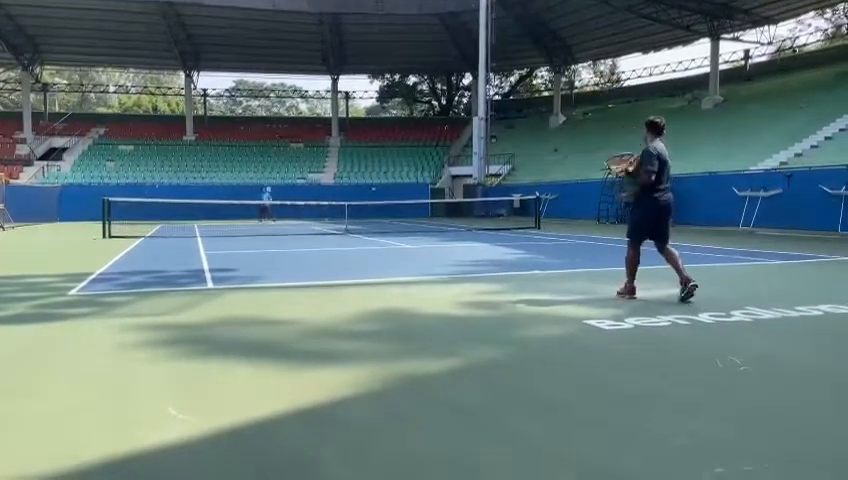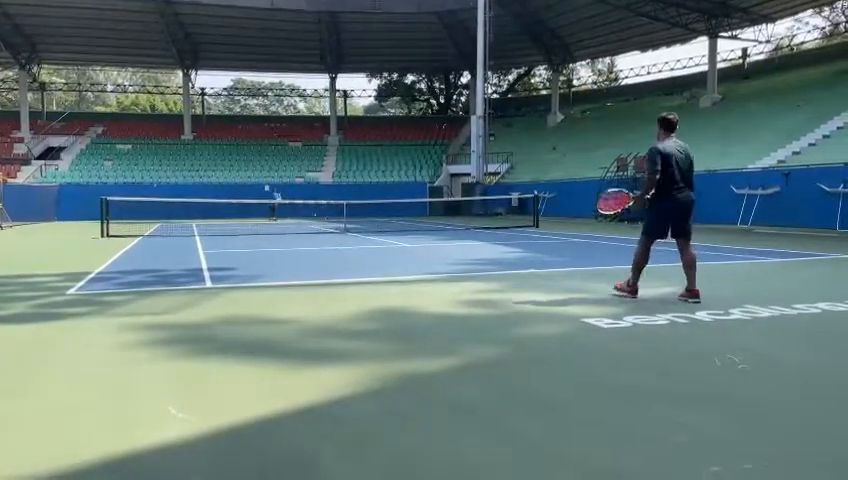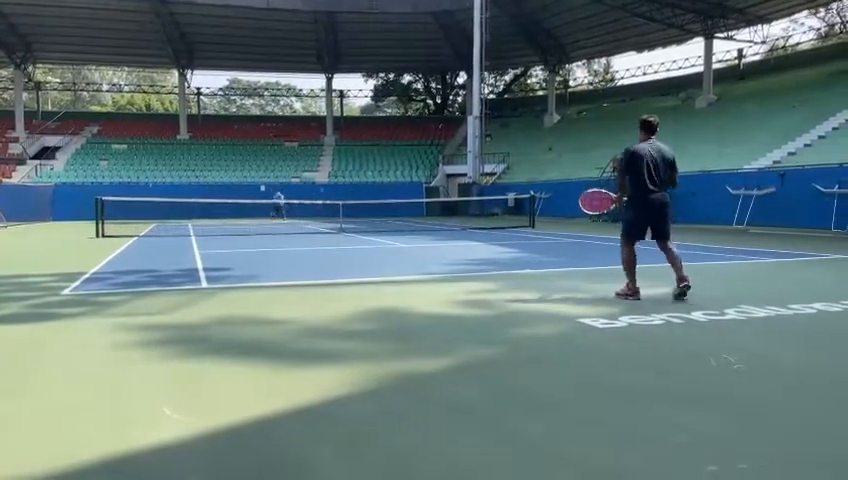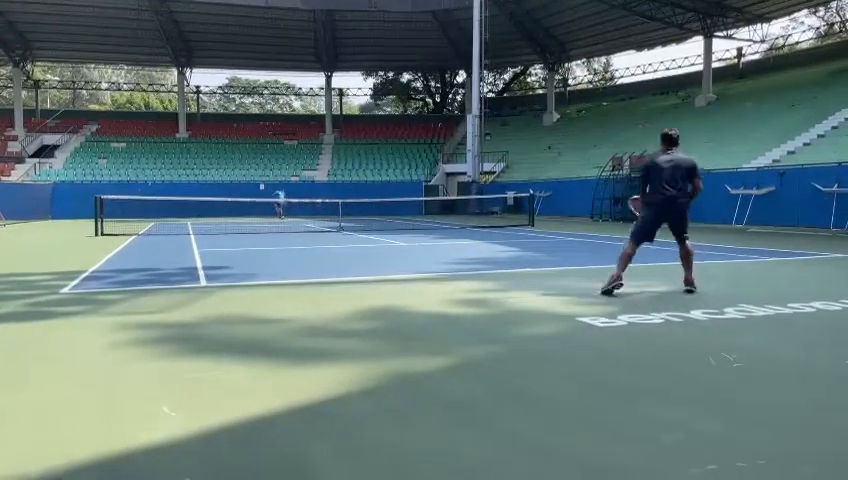
dt=0.5s
person 1, frame 1
left shoulder: (650, 149)
right shoulder: (660, 149)
left elbow: (648, 177)
right elbow: (639, 173)
left wrist: (631, 194)
left hip: (648, 203)
right hip: (664, 202)
left knee: (633, 245)
right knee: (664, 246)
left ankle: (629, 286)
right ankle: (686, 280)
person 1, frame 2
left shoulder: (657, 149)
right shoulder: (686, 148)
left elbow: (653, 178)
right elbow: (687, 176)
left wrist: (642, 195)
left hip: (663, 202)
right hip: (685, 200)
left knee: (645, 243)
right knee: (685, 245)
left ankle: (631, 285)
right ankle: (692, 290)
person 1, frame 3
left shoulder: (631, 152)
right shoulder: (668, 152)
left elbow: (621, 179)
right elbow: (673, 182)
left wrist: (621, 196)
left hip: (638, 202)
right hip: (661, 202)
left knee: (628, 244)
right knee: (665, 244)
left ankle: (632, 287)
right ankle: (682, 278)
person 1, frame 4
left shoulder: (652, 162)
right shoulder: (689, 161)
left elbow: (643, 189)
right elbow: (698, 187)
left wrist: (646, 204)
left hip: (655, 205)
right hip: (679, 205)
left knee: (633, 242)
right knee: (683, 241)
left ankle: (617, 277)
right ankle: (689, 280)
